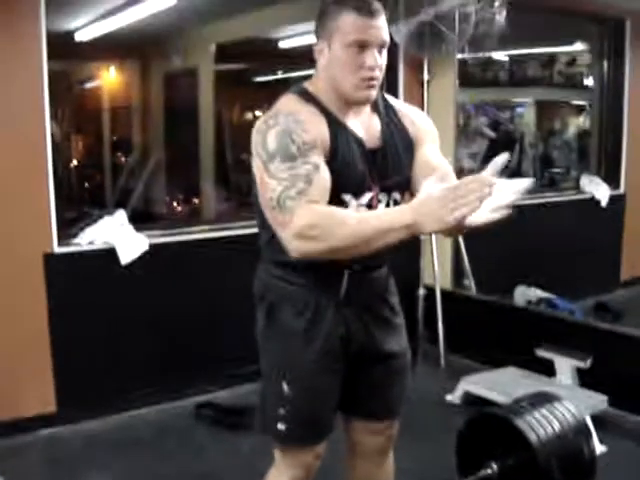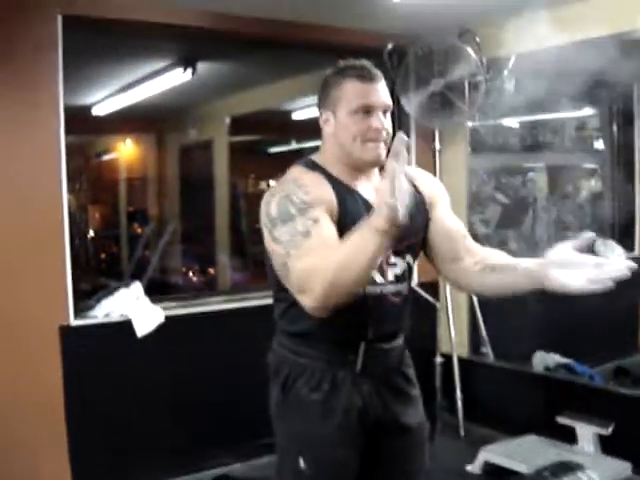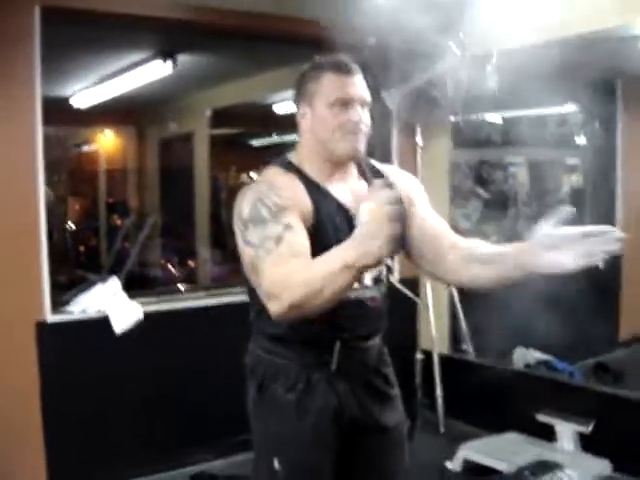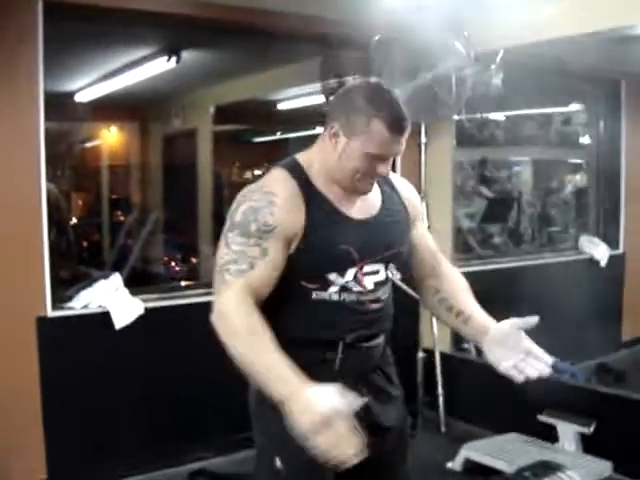
dt=0.7s
person 1, frame 1
left shoulder: (408, 121)
right shoulder: (290, 124)
left elbow: (442, 198)
right elbow: (304, 232)
left wrist: (472, 203)
right wrist: (416, 217)
left hip: (375, 294)
right hip: (302, 303)
left knee: (378, 438)
person 1, frame 2
left shoulder: (424, 184)
right shoulder: (299, 192)
left elbow: (465, 263)
right elbow: (315, 292)
left wrist: (542, 272)
right wrist: (385, 218)
left hip: (389, 364)
right hip: (318, 374)
person 1, frame 3
left shoulder: (395, 183)
right shoulder: (273, 193)
left elbow: (451, 259)
right elbow: (285, 298)
left wrist: (530, 256)
right wrist: (359, 250)
left hip: (369, 368)
right hip: (293, 378)
person 1, frame 4
left shoulder: (399, 193)
right shoulder: (272, 202)
left elbow: (434, 273)
right elbow: (233, 306)
left wrist: (488, 332)
right wrist: (297, 397)
left hip: (375, 372)
right hip: (297, 379)
